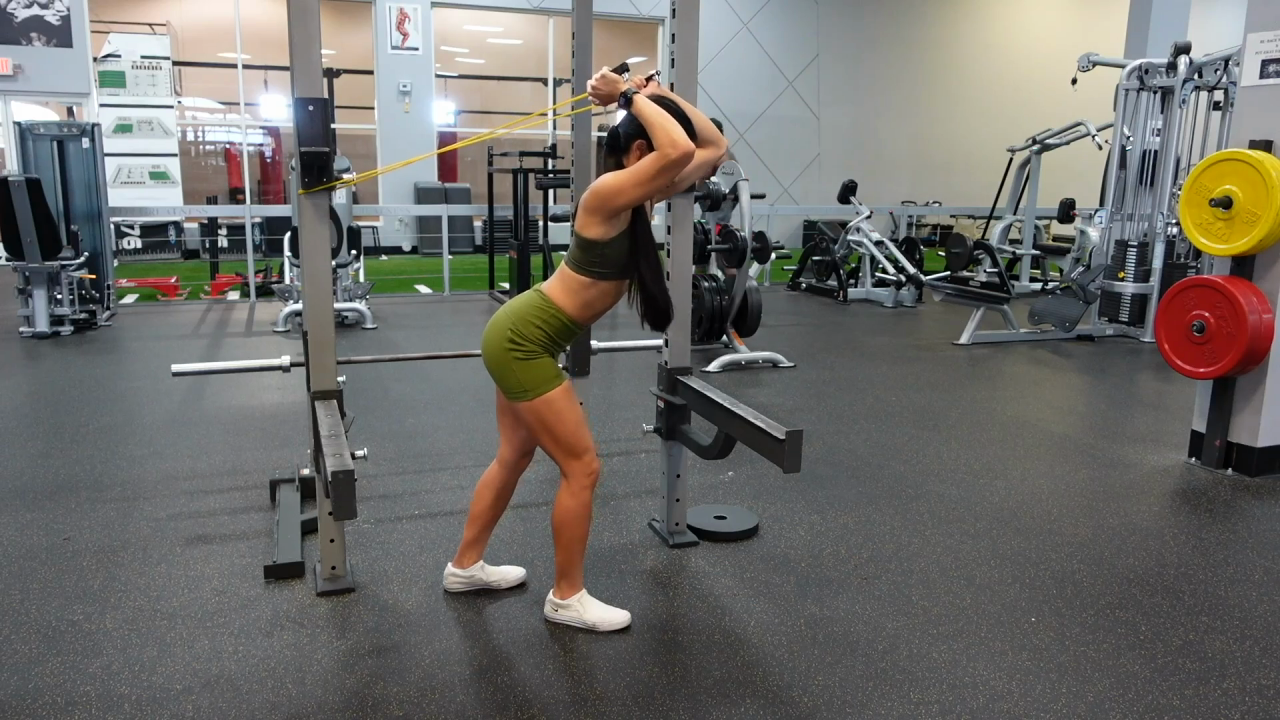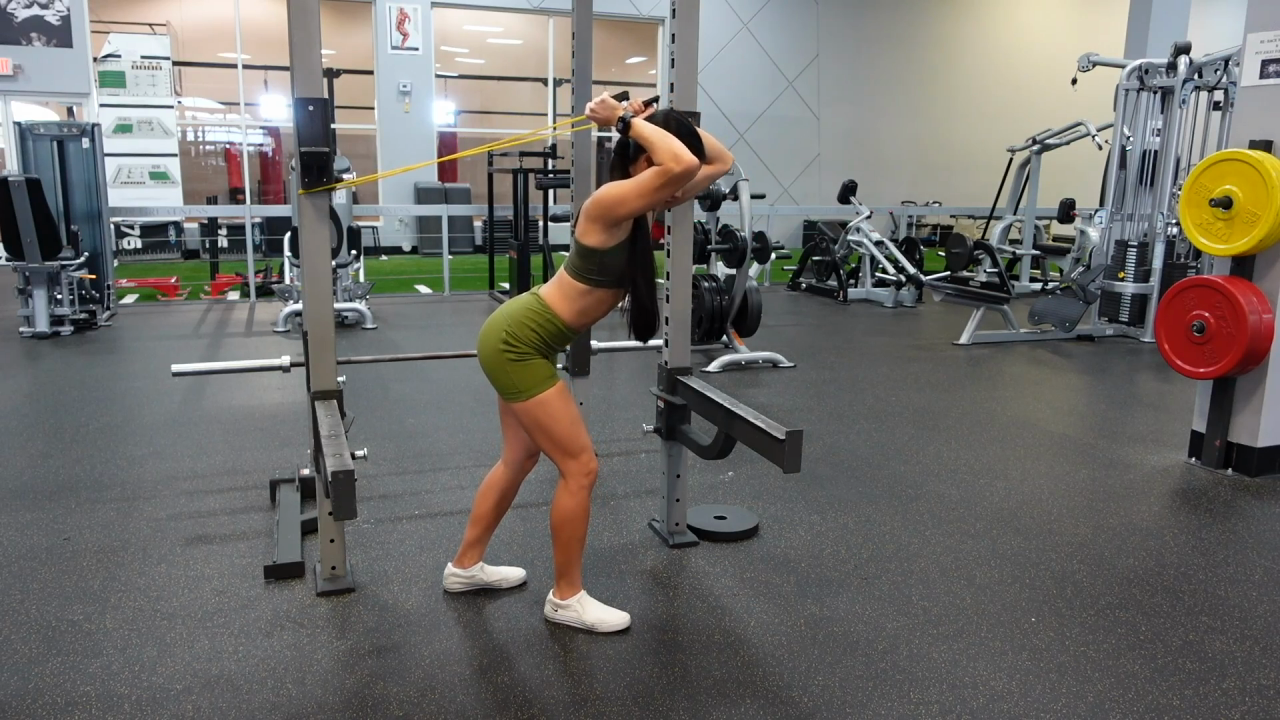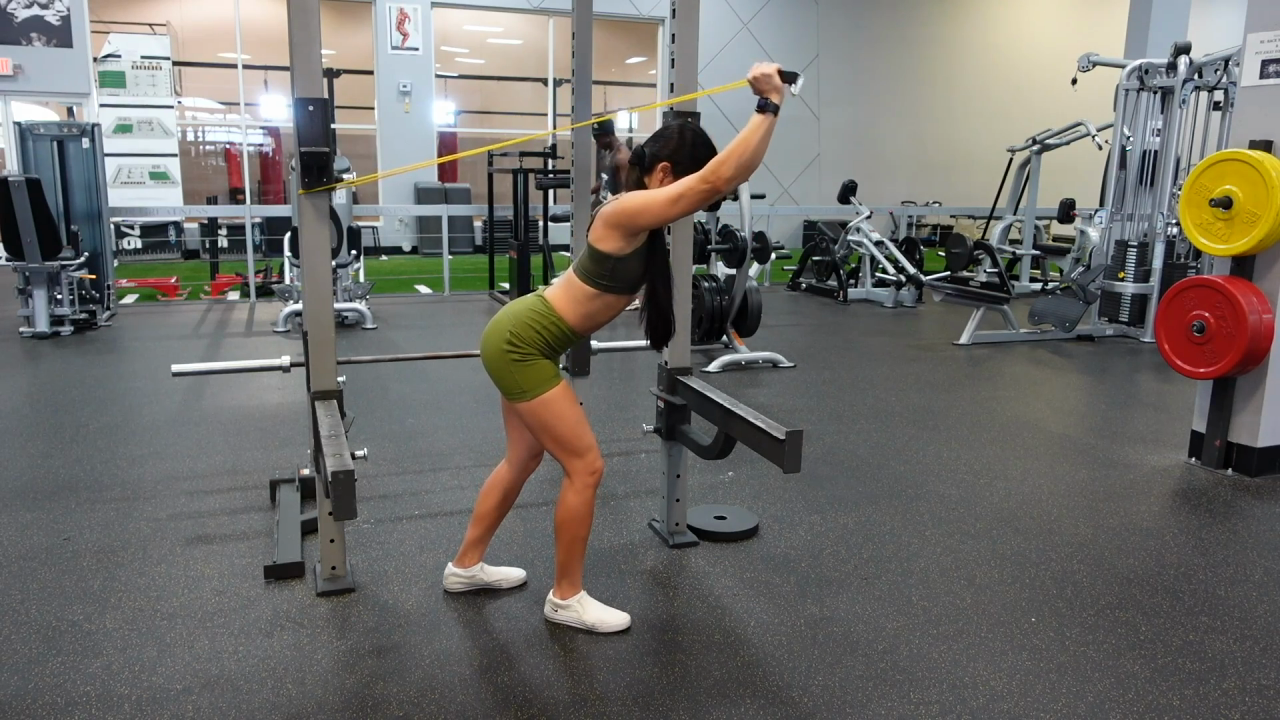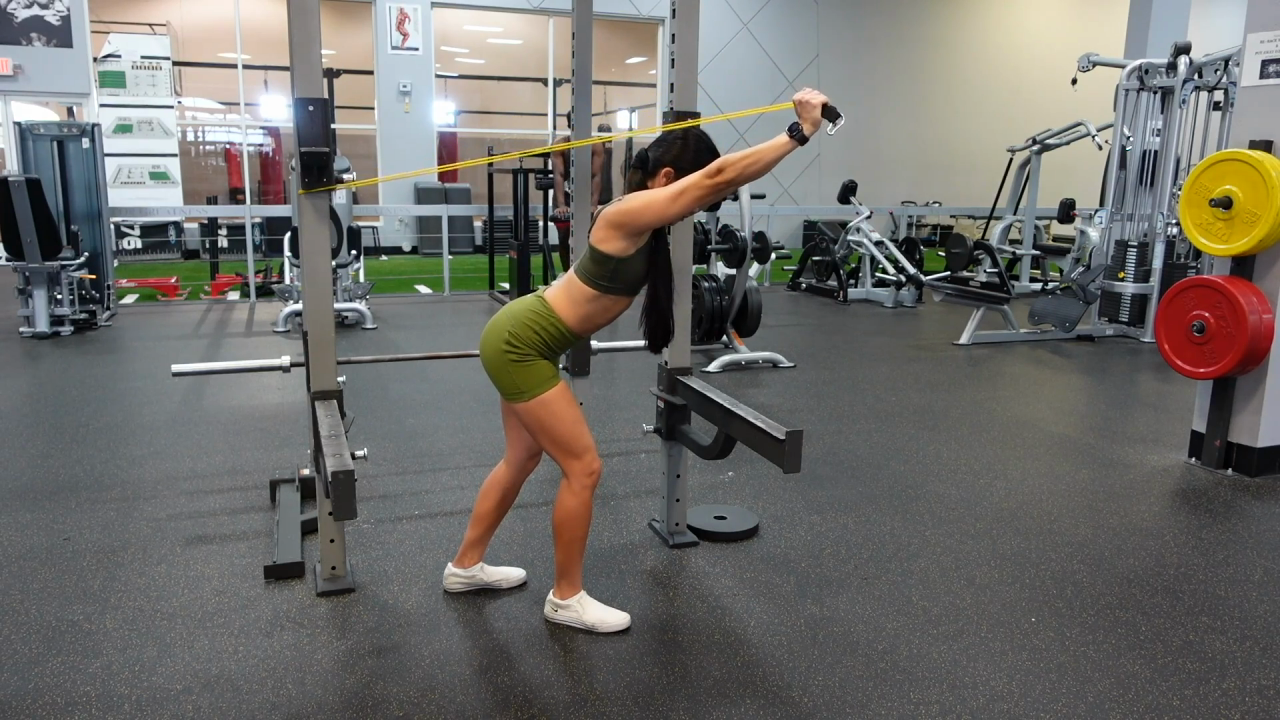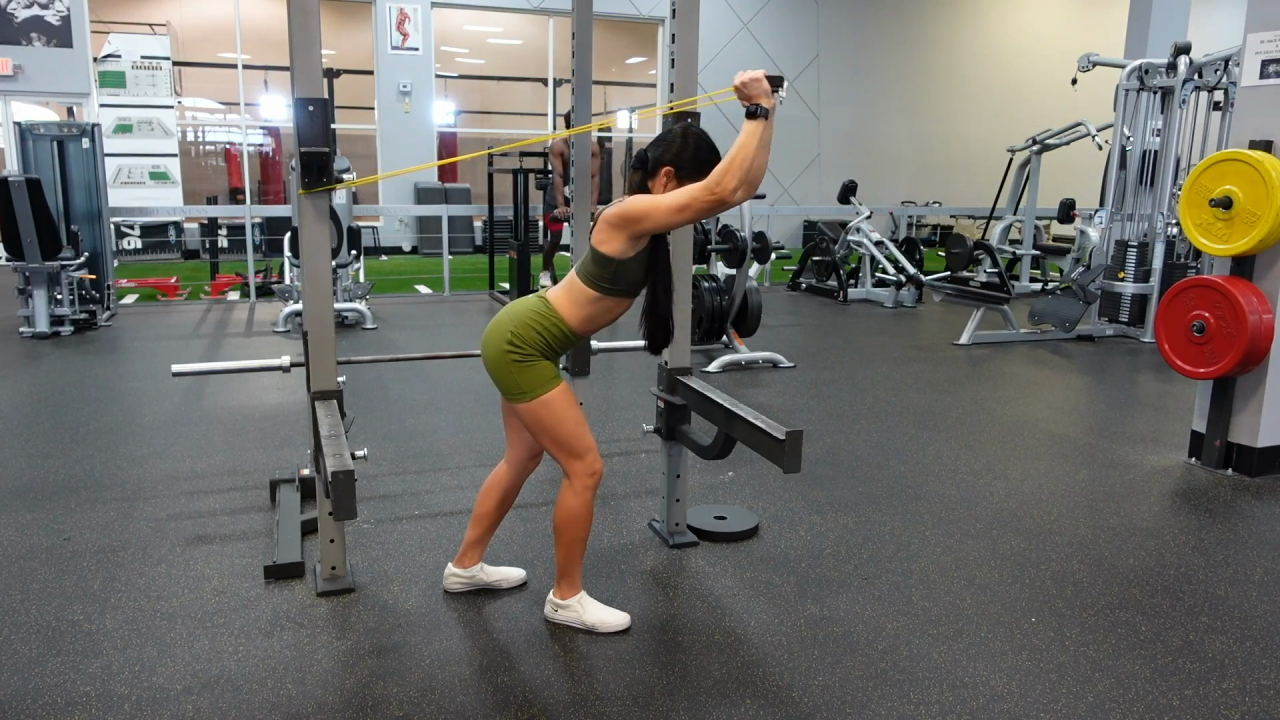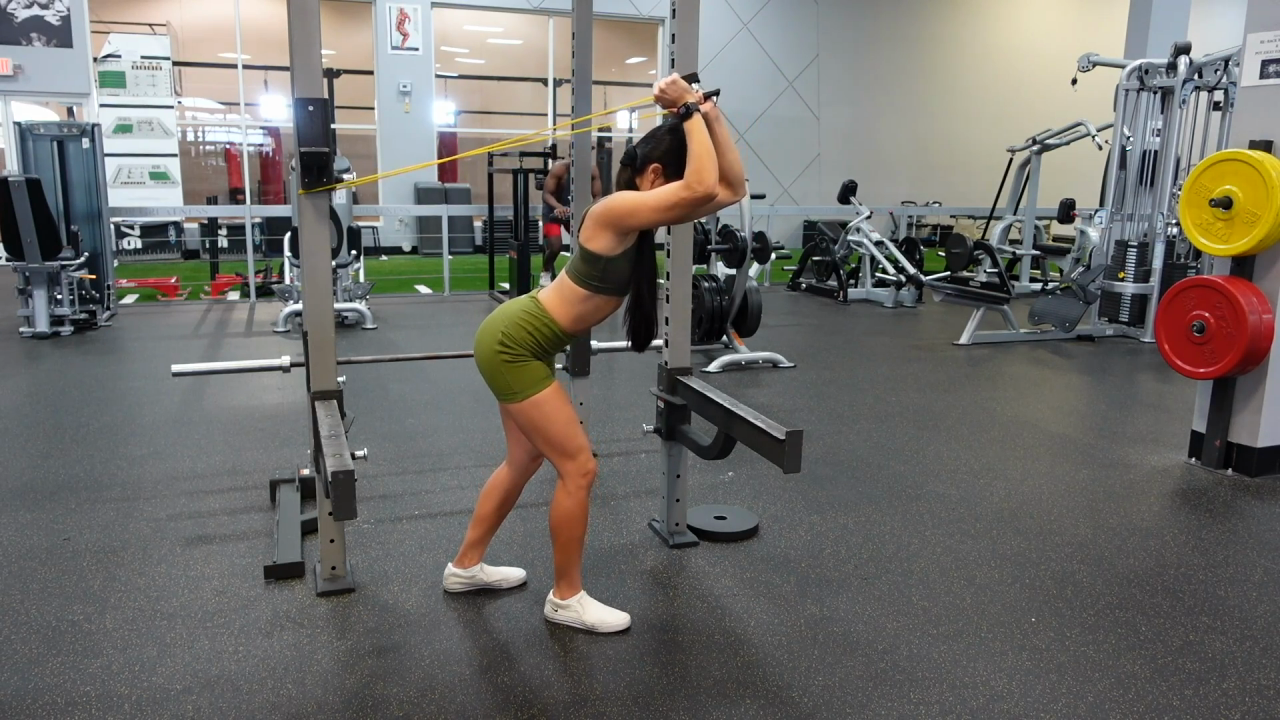
dt=0.7s
person 1, frame 1
left shoulder: (642, 196)
right shoulder: (609, 193)
left elbow: (713, 147)
right elbow: (681, 151)
left wrist: (653, 94)
right wrist: (630, 96)
left hip: (520, 333)
right hip: (523, 341)
left knee: (513, 457)
right knee: (581, 467)
left ankle: (465, 566)
right ankle: (566, 597)
person 1, frame 2
left shoulder: (641, 207)
right shoulder: (610, 203)
left elbow: (718, 161)
right elbow: (680, 167)
left wrist: (645, 117)
right wrist: (625, 120)
left hip: (518, 335)
right hip: (517, 342)
left knee: (519, 458)
right knee: (580, 467)
left ankle: (465, 566)
right ankle: (566, 597)
person 1, frame 3
left shoulder: (648, 208)
right shoulder: (627, 212)
left elbow: (735, 174)
right elbow: (718, 179)
left wrist: (771, 108)
right wrist: (766, 104)
left hip: (522, 336)
right hip: (521, 343)
left knee: (523, 458)
right knee: (585, 466)
left ankle: (465, 566)
right ankle: (567, 597)
person 1, frame 4
left shoulder: (650, 215)
right shoulder: (628, 214)
left elbow: (730, 177)
right elbow: (721, 177)
left wrist: (797, 132)
right wrist: (799, 132)
left hip: (521, 336)
right hip: (519, 343)
left knee: (522, 458)
right knee: (582, 467)
left ankle: (465, 566)
right ankle: (567, 597)
person 1, frame 5
left shoulder: (652, 212)
right shoulder: (630, 215)
left elbow: (740, 186)
right elbow: (719, 192)
left wrist: (763, 115)
right wrist: (758, 111)
left hip: (522, 337)
right hip: (521, 344)
left knee: (523, 459)
right knee: (584, 468)
left ankle: (465, 566)
right ankle: (566, 598)
person 1, frame 6
left shoulder: (641, 212)
right shoulder: (617, 210)
left elbow: (730, 189)
right elbow: (702, 190)
left wrist: (709, 117)
right wrist: (688, 109)
left hip: (517, 338)
right hip: (514, 343)
left knee: (524, 461)
right knee: (578, 468)
left ankle: (465, 567)
right ankle: (566, 598)
